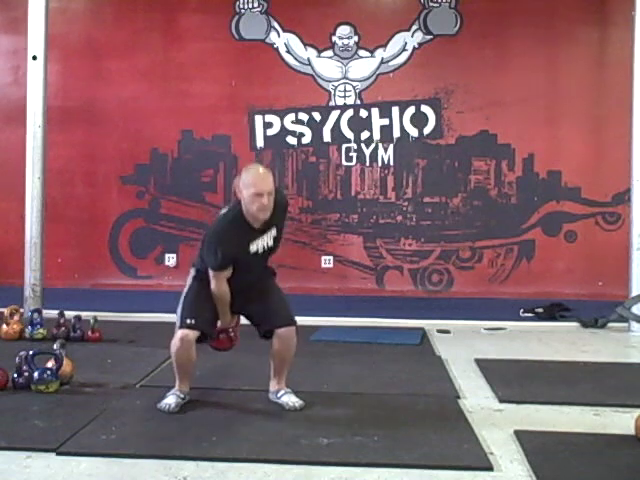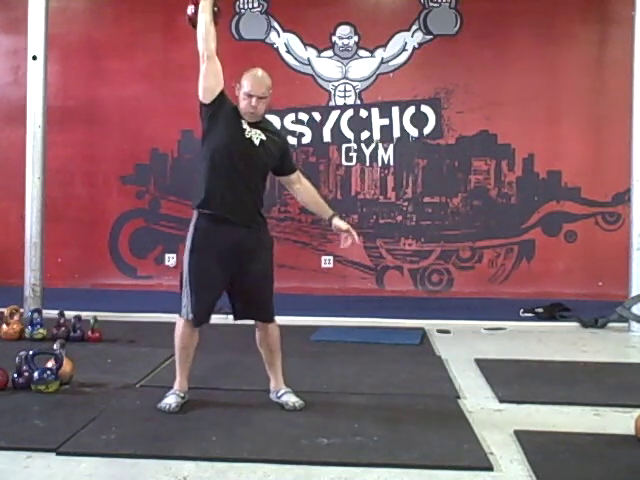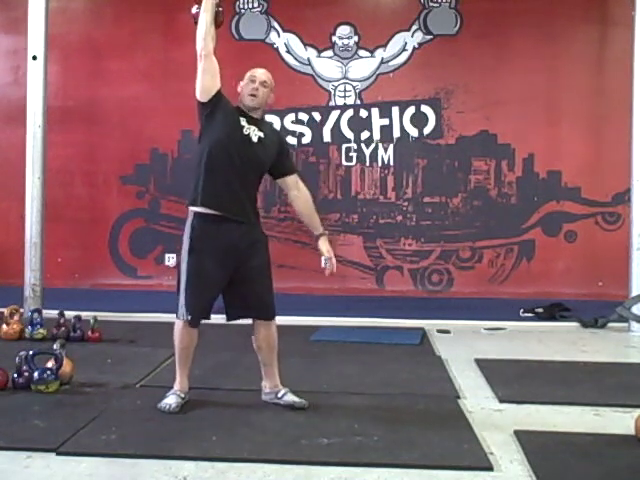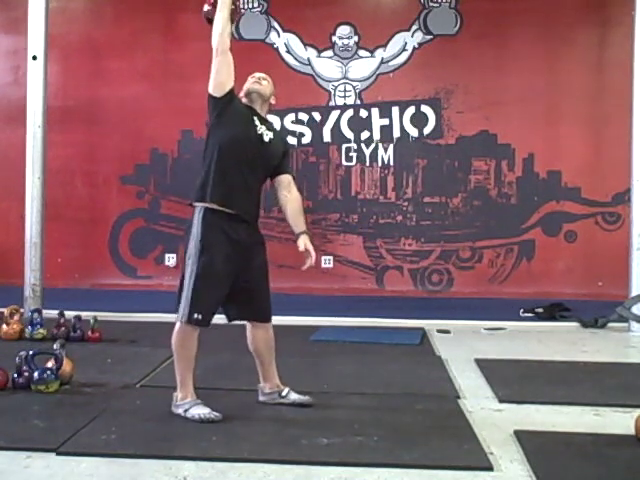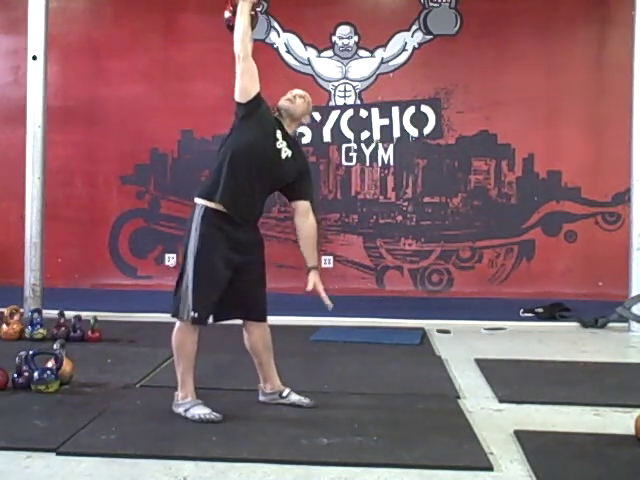
dt=1s
person 1, frame 1
left shoulder: (279, 203)
right shoulder: (223, 231)
right elbow: (218, 283)
right wrist: (225, 317)
left hip: (257, 281)
right hip: (210, 282)
left knee: (286, 329)
right knee: (185, 336)
left ankle: (278, 387)
right ankle: (181, 389)
person 1, frame 2
left shoulder: (274, 139)
right shoulder: (218, 113)
left elbow: (297, 183)
right elbow: (207, 54)
left wrist: (333, 218)
left hip: (253, 235)
right hip: (210, 230)
left knee: (264, 315)
right knee: (192, 313)
left ankle: (278, 386)
right ankle: (180, 387)
person 1, frame 3
left shoulder: (273, 139)
right shoulder: (216, 111)
left elbow: (295, 189)
right elbow: (206, 54)
left wrist: (320, 235)
left hip: (249, 232)
right hip: (206, 227)
left knee: (263, 313)
right knee: (189, 313)
left ankle: (272, 386)
right ankle: (180, 387)
person 1, frame 4
left shoulder: (277, 141)
right shoulder: (225, 109)
left elbow: (287, 189)
right elbow: (221, 49)
left wrist: (302, 233)
left hip: (249, 229)
right hip: (212, 222)
left knee: (259, 313)
right knee: (193, 312)
left ankle: (271, 386)
right ankle: (183, 396)
person 1, frame 5
left shoulder: (297, 162)
right shoulder: (255, 113)
left elbow: (304, 216)
right elbow: (243, 58)
left wrist: (313, 268)
left hip: (247, 233)
right hip: (212, 222)
left knee: (255, 313)
right knee: (192, 312)
left ankle: (271, 387)
right ankle: (184, 396)
